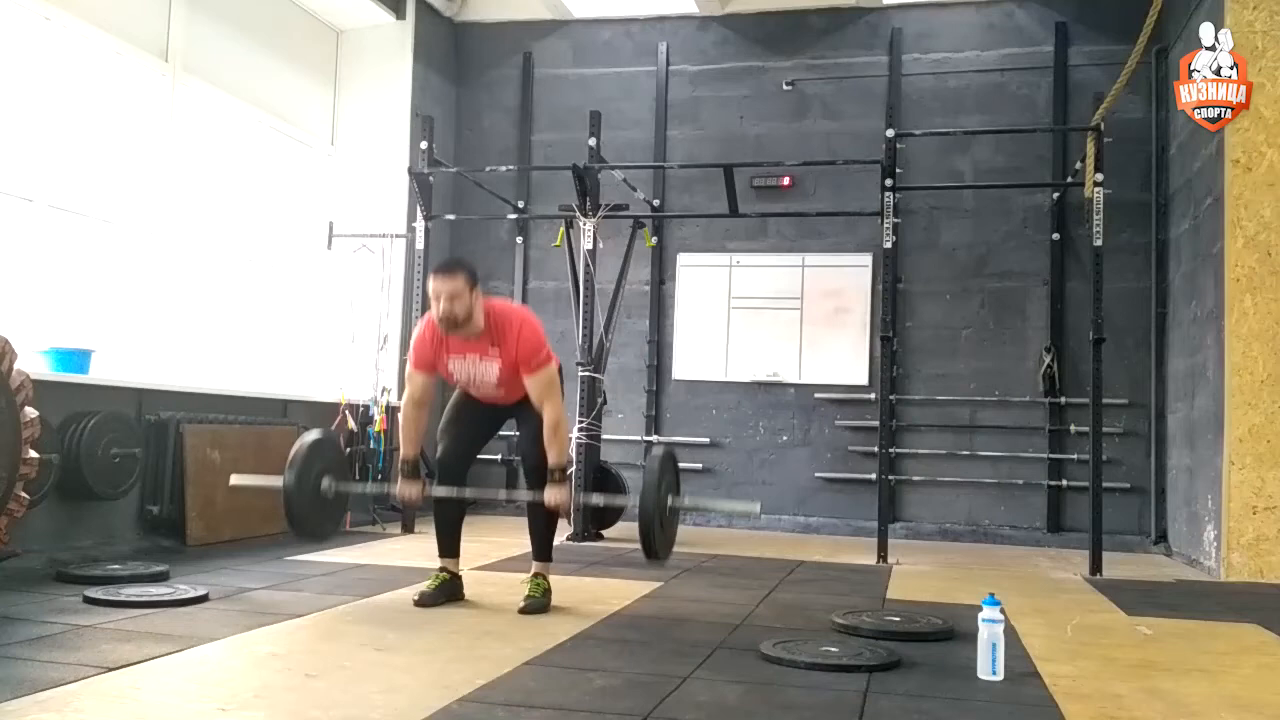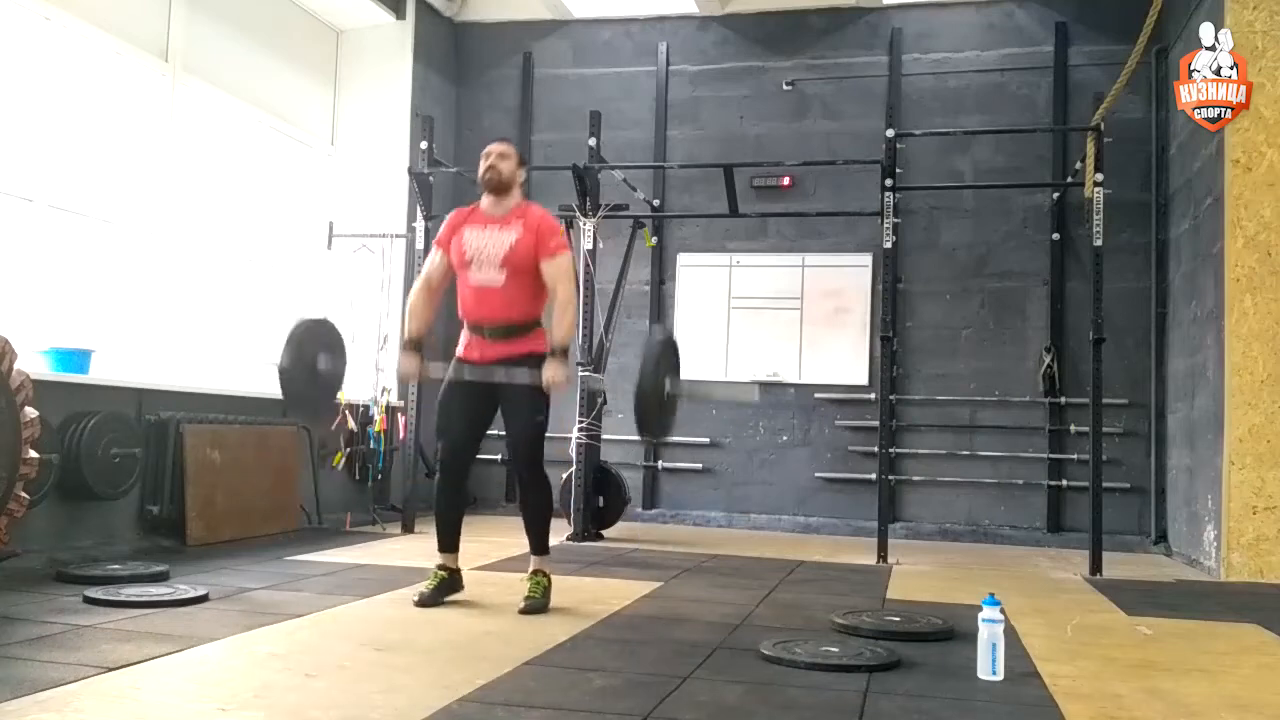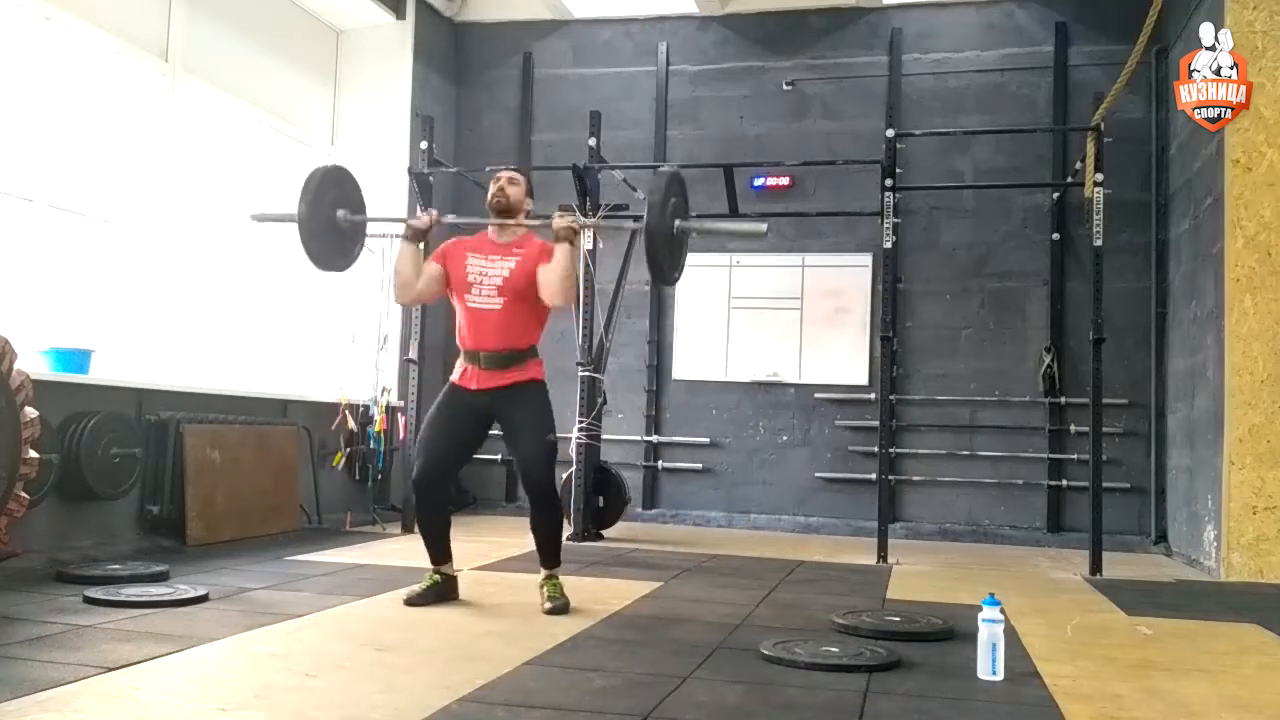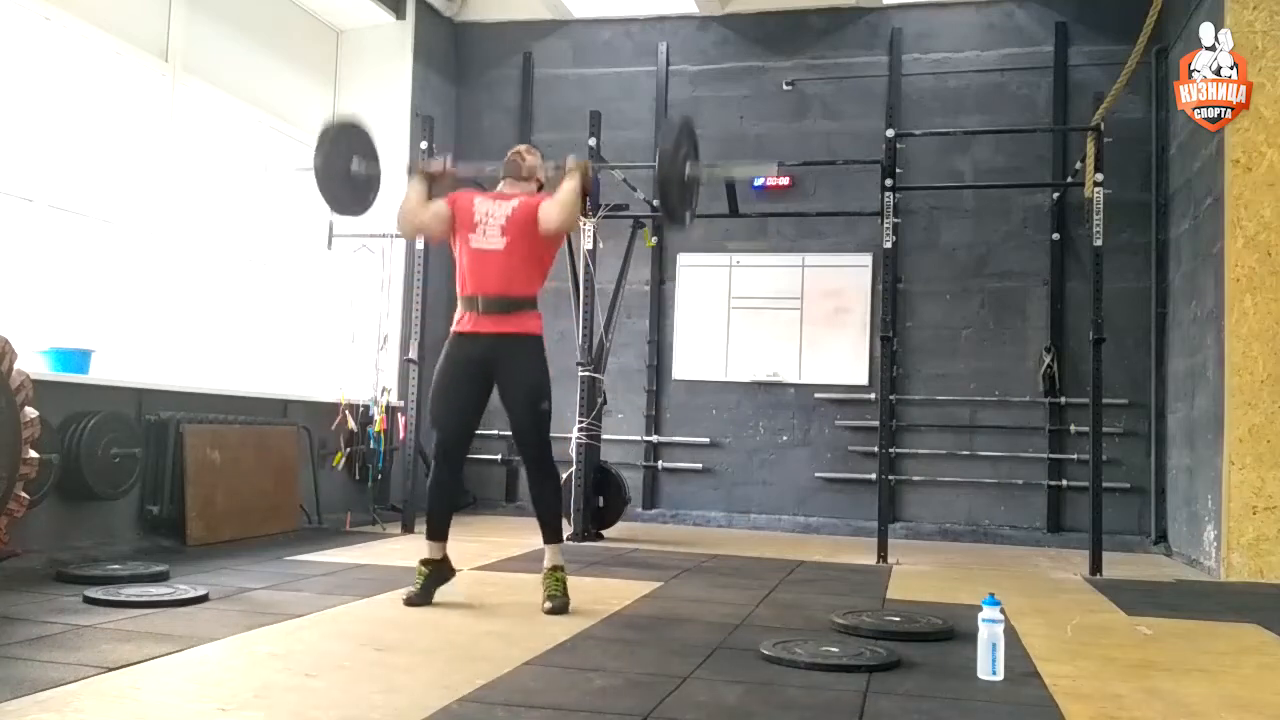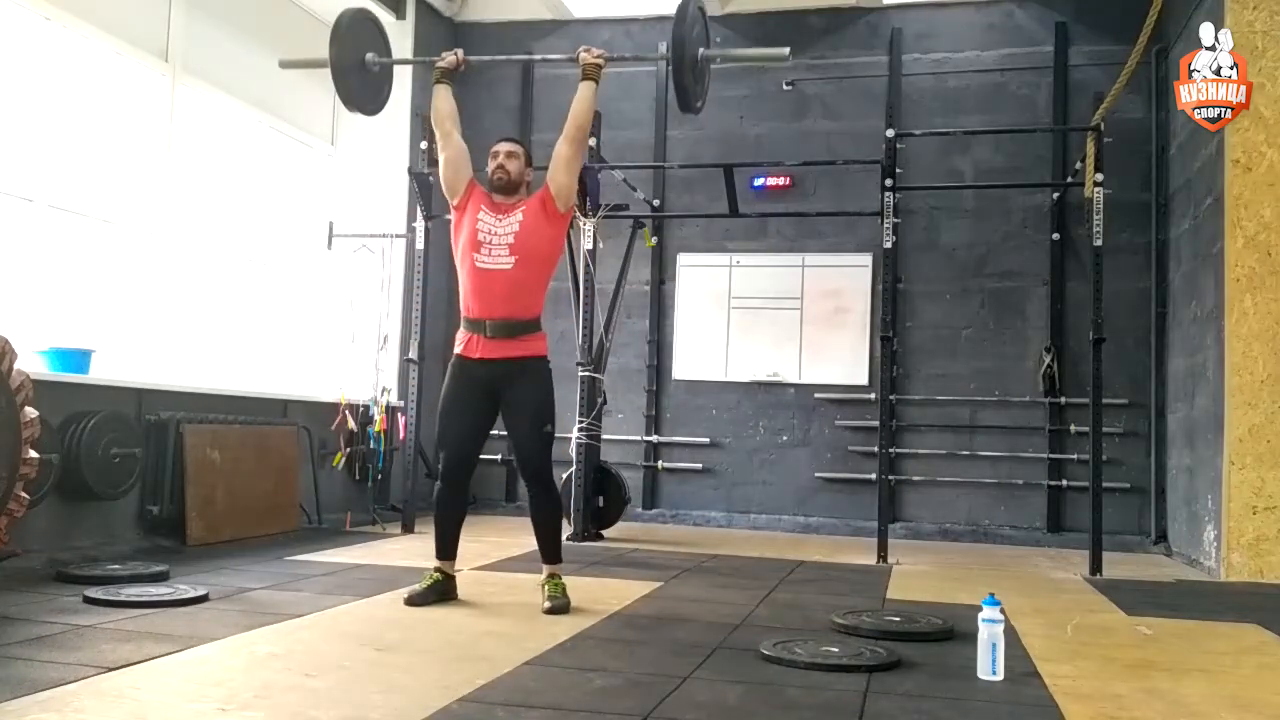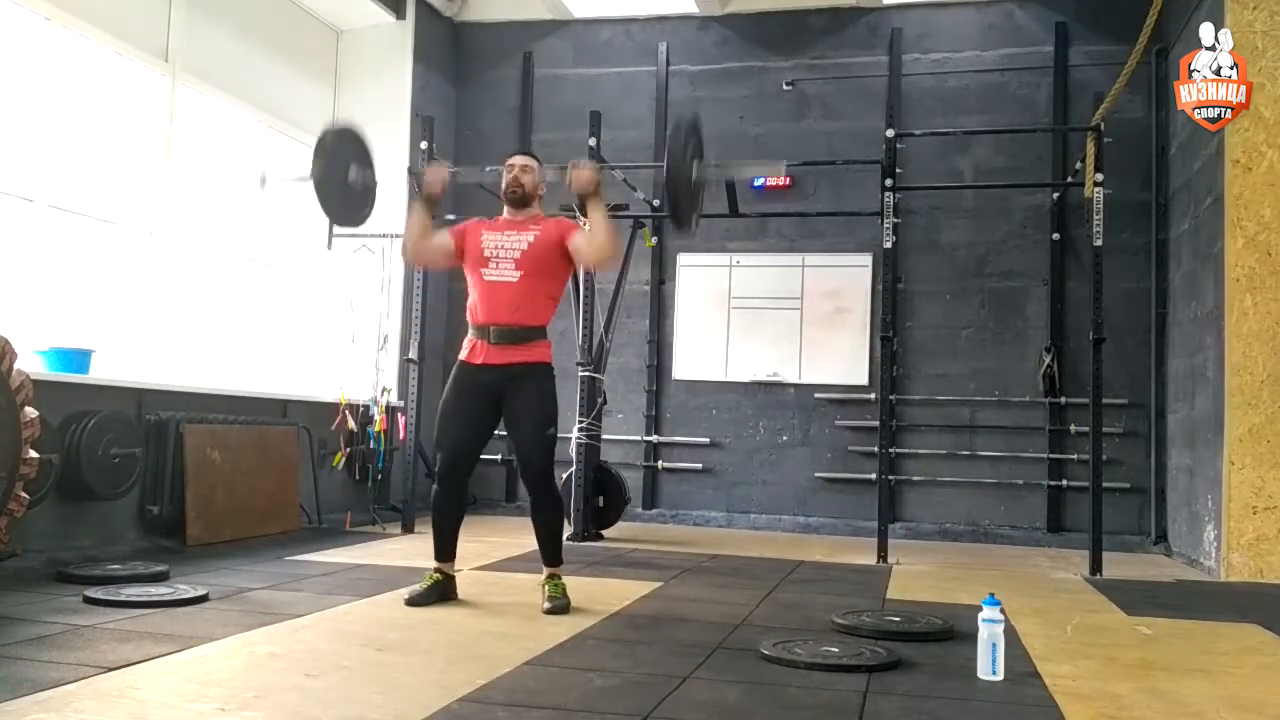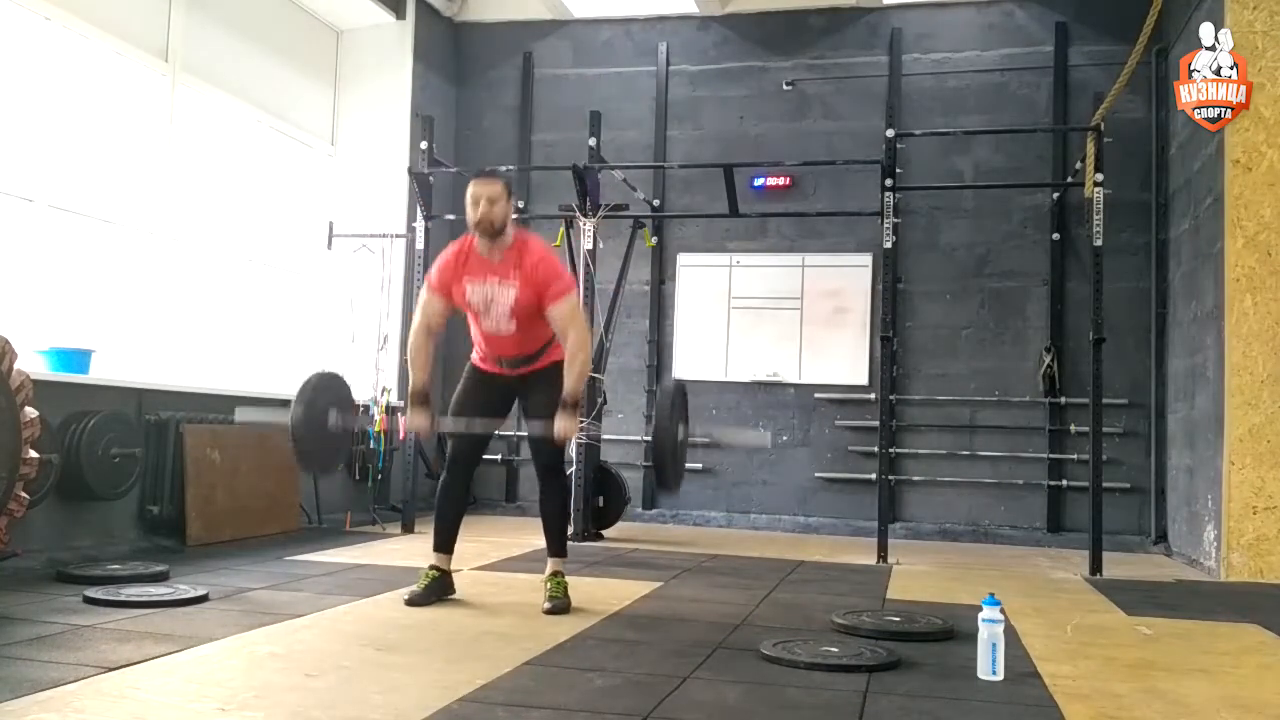
dt=0.4s
person 1, frame 1
left shoulder: (520, 328)
right shoulder: (428, 334)
left elbow: (550, 407)
right elbow: (414, 402)
left wrist: (558, 478)
right wrist: (408, 469)
left hip: (530, 394)
right hip: (477, 395)
left knee: (535, 474)
right knee: (446, 467)
left ankle: (540, 578)
right ankle: (449, 574)
person 1, frame 2
left shoulder: (540, 224)
right shoulder: (457, 224)
left elbow: (564, 295)
right elbow: (427, 287)
left wrist: (559, 356)
right wrist: (412, 346)
left hip: (524, 358)
right hip: (470, 357)
left knee: (526, 462)
right knee: (451, 461)
left ankle: (539, 574)
right ankle: (447, 569)
person 1, frame 3
left shoulder: (541, 250)
right shoulder: (455, 249)
left elbow: (560, 297)
right elbow: (406, 293)
left wrist: (564, 241)
right wrist: (412, 238)
left hip: (521, 385)
right hip: (466, 383)
left knee: (538, 479)
right knee: (426, 476)
left ankle: (550, 578)
right ankle: (442, 575)
person 1, frame 4
left shoulder: (540, 207)
right shoulder: (464, 203)
left elbow: (559, 219)
right elbow: (409, 222)
left wrist: (574, 177)
right wrist: (423, 178)
left hip: (519, 339)
right hip: (466, 337)
left knee: (535, 450)
right knee: (446, 447)
left ankle: (553, 569)
right ankle: (435, 559)
person 1, frame 5
left shoulder: (547, 209)
right shoulder: (467, 204)
left elbow: (574, 138)
right elbow: (446, 135)
left wrist: (589, 78)
right wrist: (443, 78)
left hip: (525, 361)
right hip: (469, 358)
left knee: (536, 470)
right knee: (452, 468)
left ankle: (552, 576)
right ankle: (443, 573)
person 1, frame 6
left shoulder: (557, 230)
right shoulder: (476, 230)
left elbow: (602, 257)
right elbow: (419, 255)
left wrist: (591, 198)
right wrist: (427, 199)
left hip: (529, 367)
right hip: (473, 362)
left knee: (537, 474)
right knee: (450, 469)
left ankle: (553, 579)
right ankle: (442, 574)
person 1, frame 7
left shoulder: (540, 260)
right shoulder: (450, 261)
left elbow: (577, 335)
right elbow: (424, 328)
left wrist: (570, 407)
right wrist: (419, 400)
left hip: (542, 367)
right hip: (486, 368)
left knee: (550, 461)
right knee: (457, 458)
left ankle: (556, 574)
right ankle: (440, 570)
